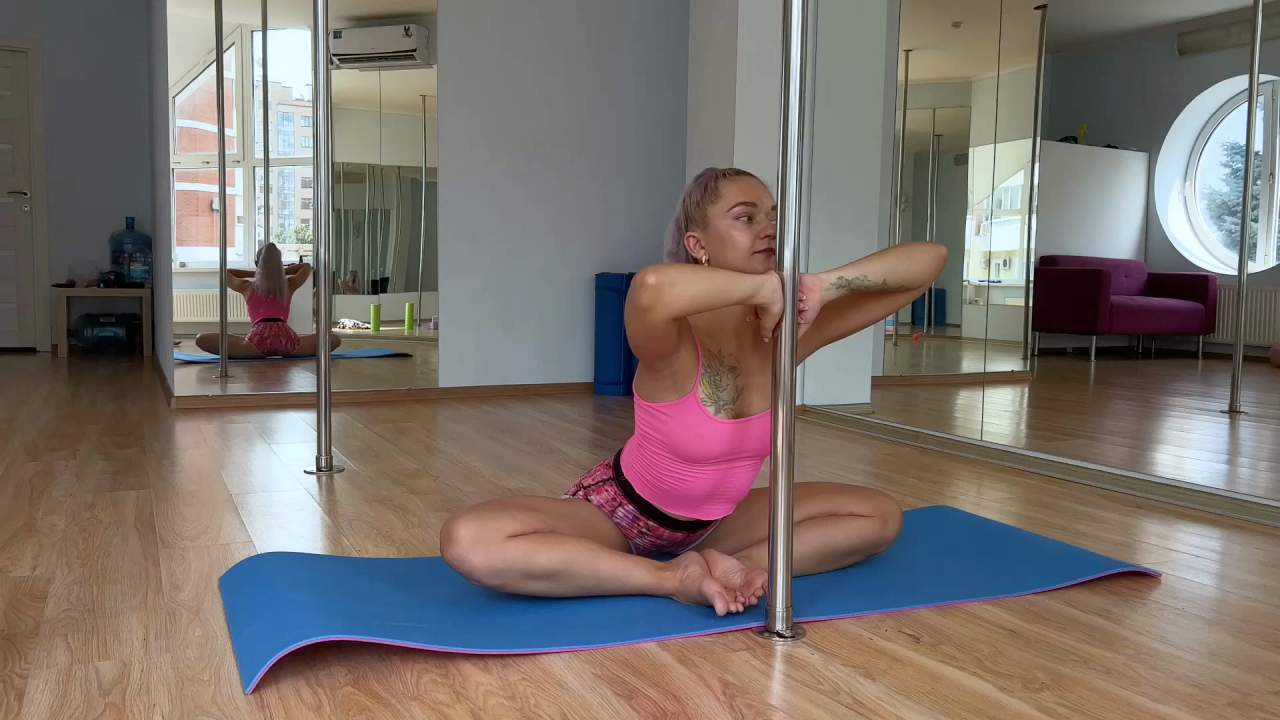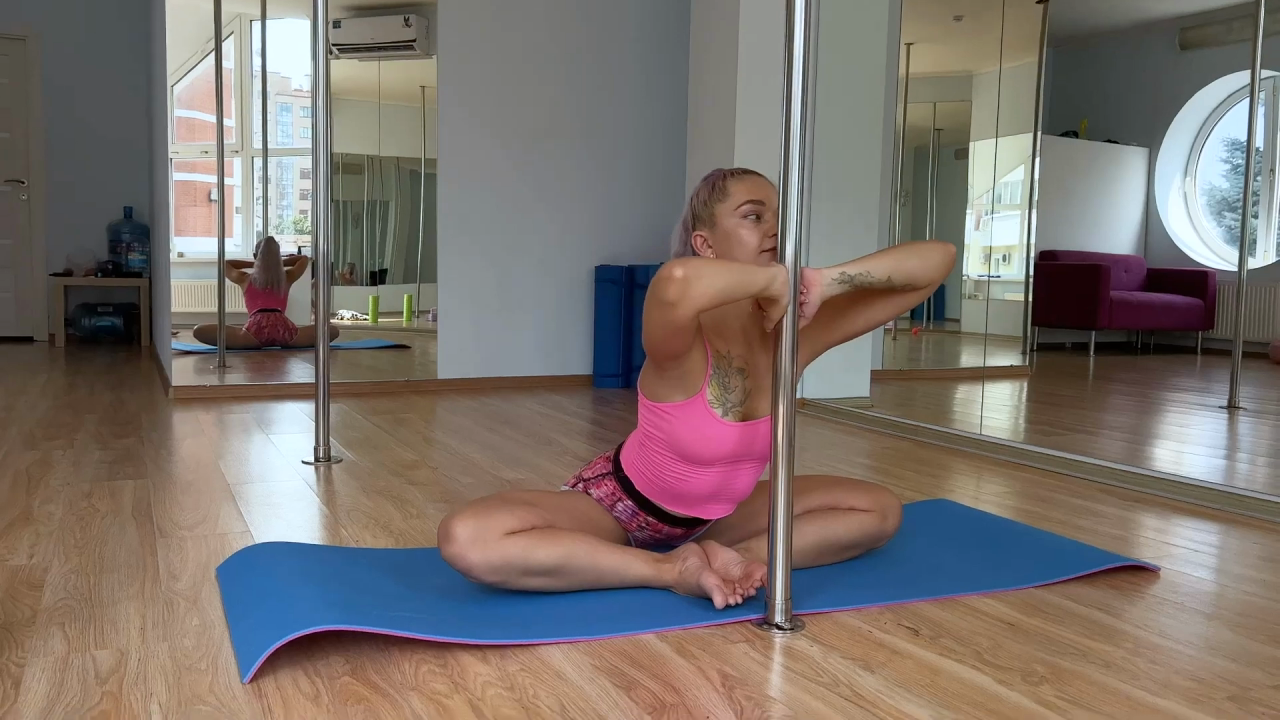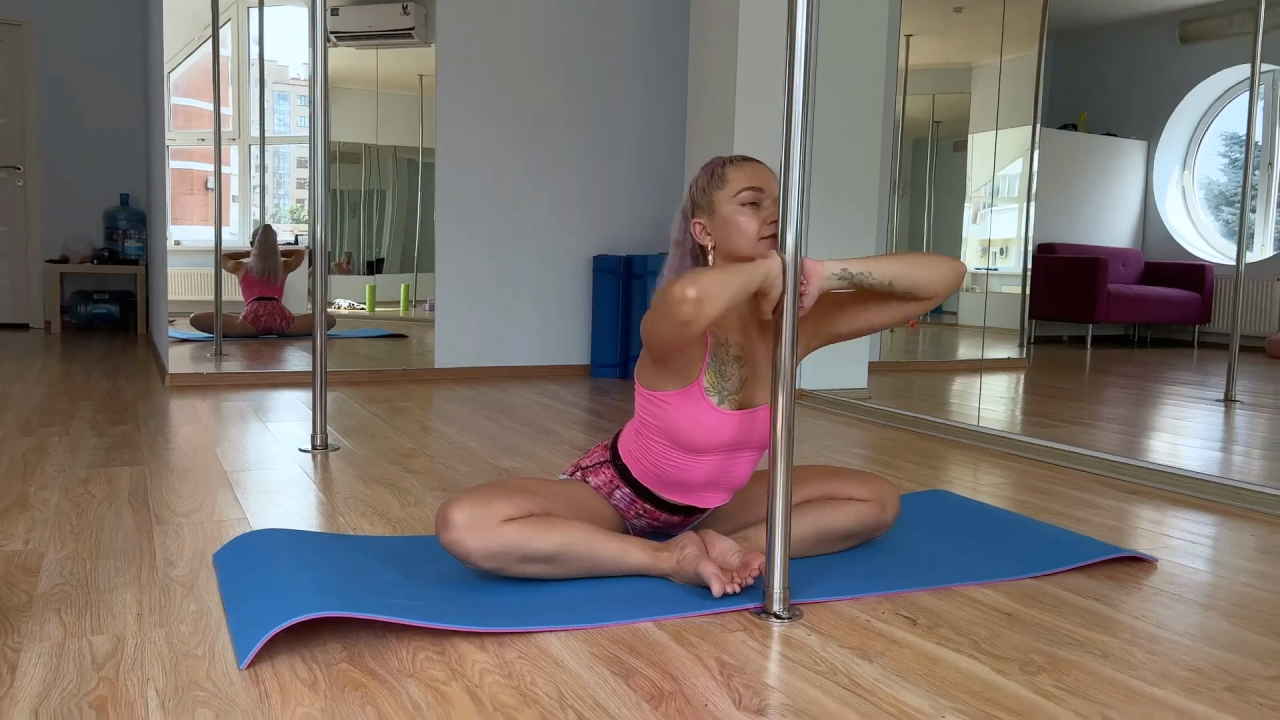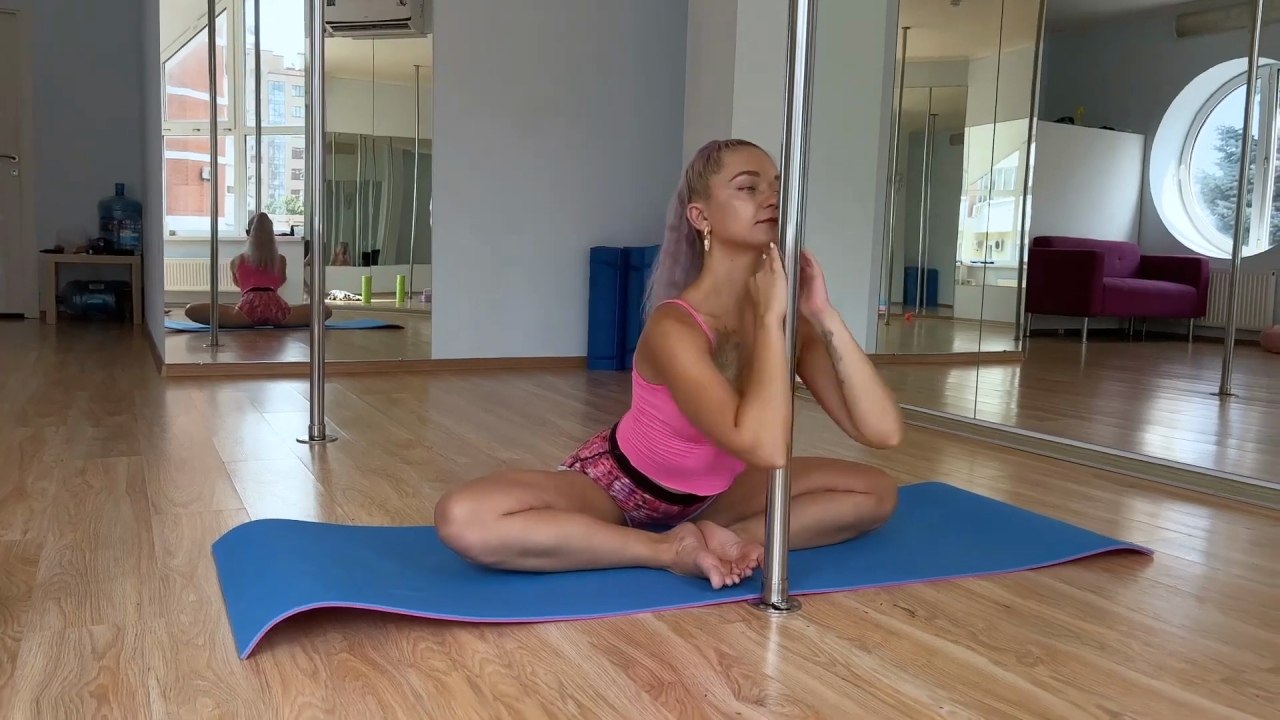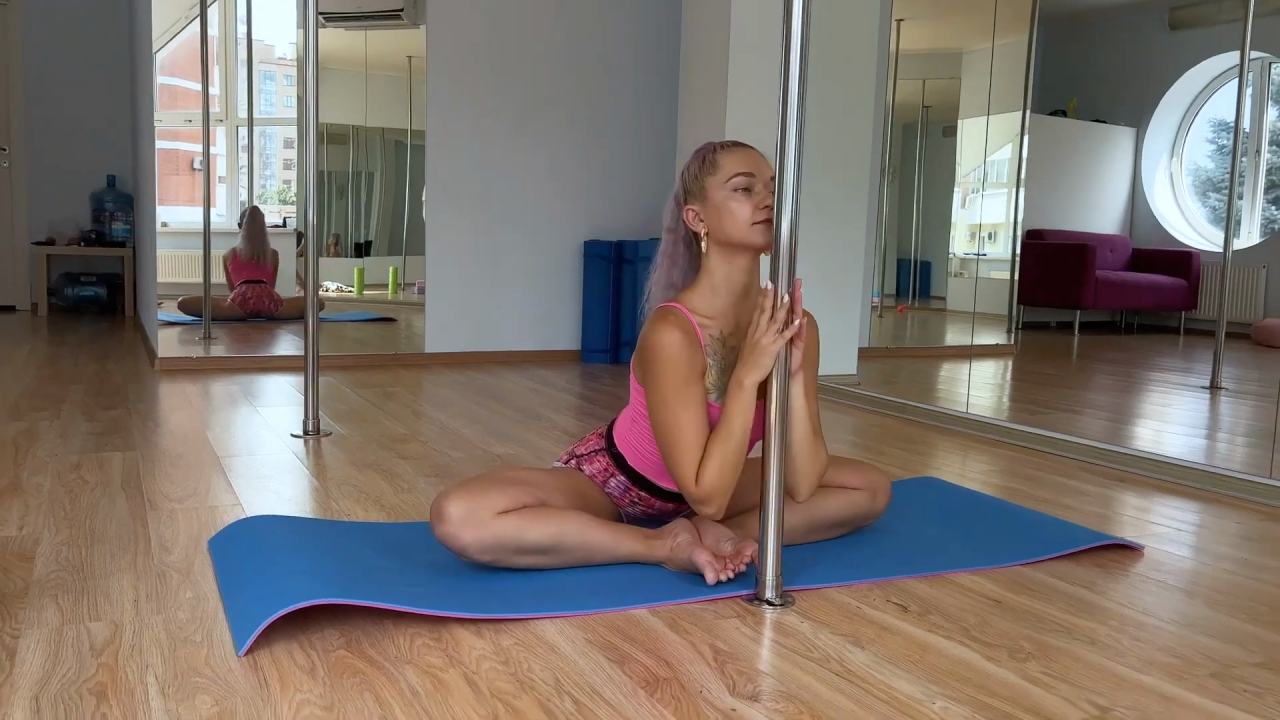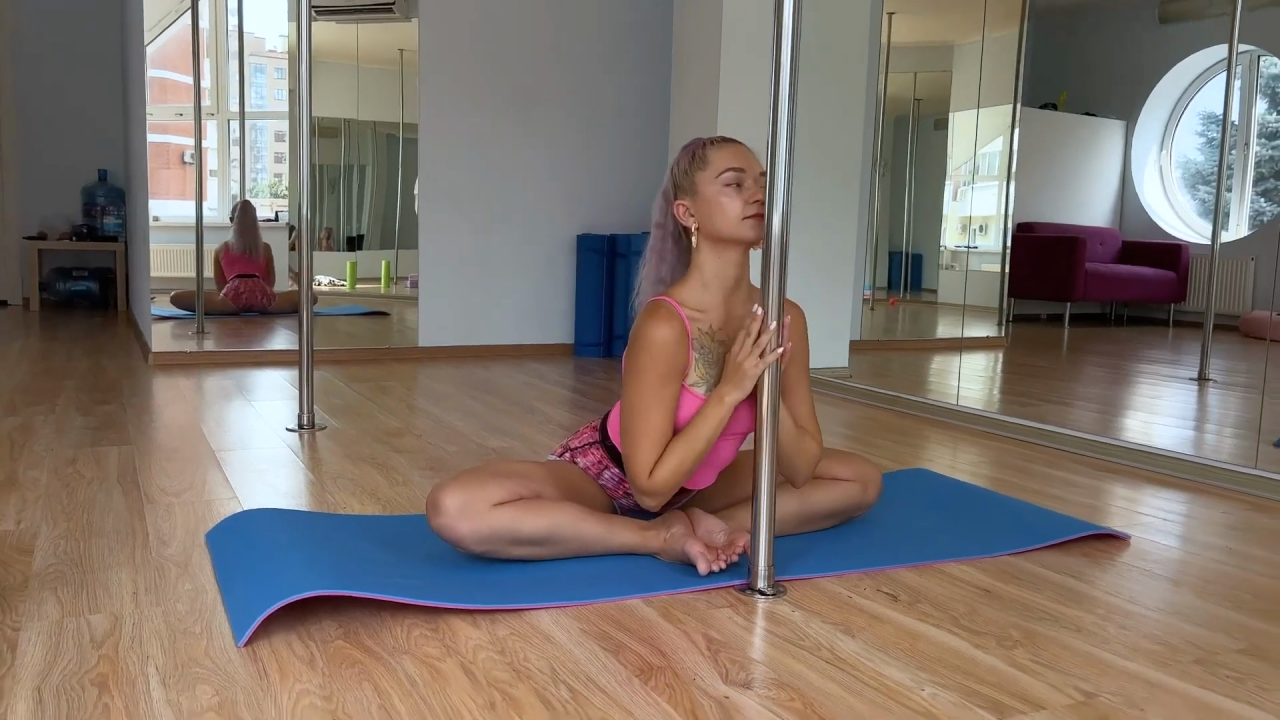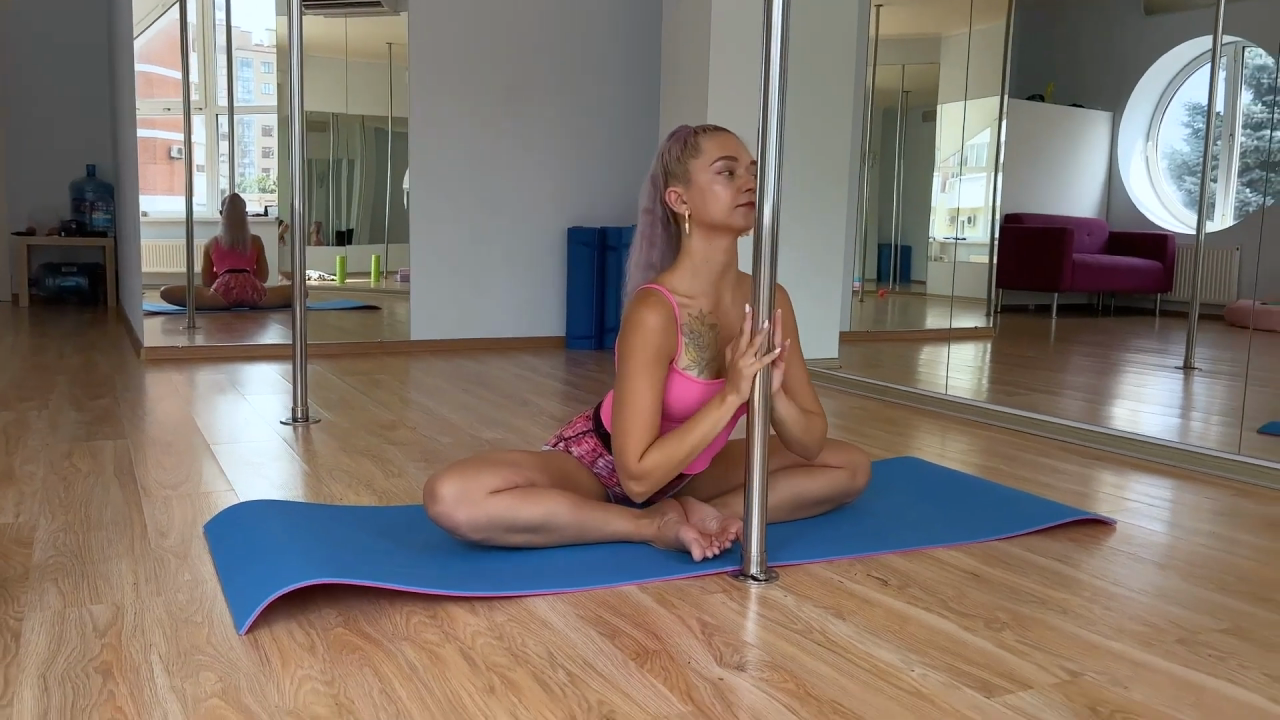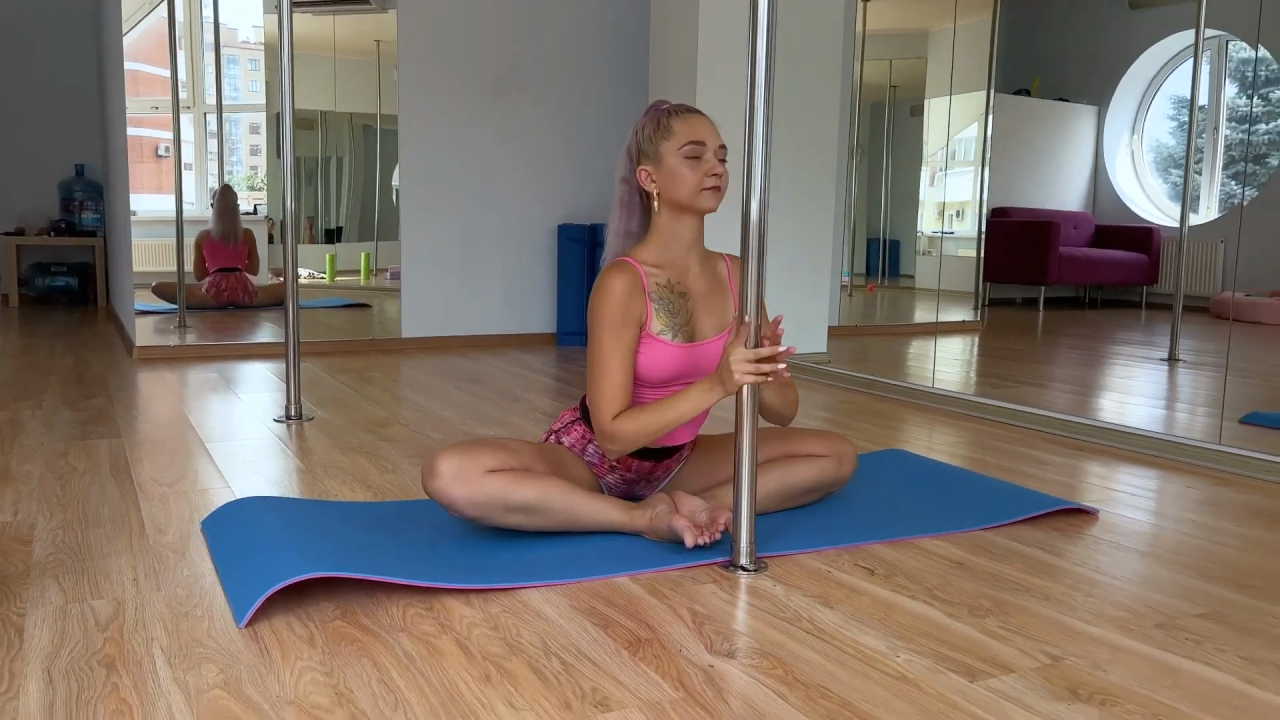
dt=0.3s
person 1, frame 1
left shoulder: (791, 332)
right shoulder: (673, 343)
left elbow: (930, 260)
right elbow: (652, 286)
left wrist: (826, 282)
right wrist: (764, 285)
left hip: (712, 522)
right hip: (619, 514)
left knee: (880, 516)
right knee: (468, 541)
left ankle: (720, 567)
right ankle: (675, 579)
person 1, frame 2
left shoulder: (798, 332)
right shoulder: (682, 342)
left elbow: (940, 259)
right elbow: (676, 279)
left wrist: (826, 279)
right wrist: (773, 276)
left hip: (712, 517)
right hip: (615, 508)
left knee: (880, 509)
right knee: (466, 539)
left ankle: (726, 560)
right ankle: (672, 569)
person 1, frame 3
left shoulder: (798, 324)
right shoulder: (673, 328)
left elbow: (946, 276)
right elbow: (686, 296)
left wrist: (829, 273)
right wrist: (765, 269)
left hip: (707, 508)
right hip: (614, 497)
left knee: (877, 499)
right knee: (465, 525)
left ankle: (715, 548)
right ankle: (669, 558)
person 1, frame 4
left shoulder: (792, 321)
right shoulder: (672, 330)
left elbow: (884, 432)
right elbow: (765, 448)
left wrist: (825, 317)
right wrist: (773, 317)
left hip: (706, 497)
right hip: (613, 490)
left knee: (877, 493)
right knee: (462, 520)
left ankle: (718, 537)
right ankle: (668, 548)
person 1, frame 5
left shoulder: (794, 327)
right shoulder: (672, 333)
left elbow: (801, 486)
right elbow: (709, 498)
left wrist: (790, 376)
right wrist: (749, 375)
left hip: (698, 490)
right hip: (610, 485)
left knee: (870, 488)
right knee: (458, 517)
left ankle: (712, 538)
right ankle: (667, 547)
person 1, frame 6
left shoulder: (785, 321)
right shoulder: (663, 326)
left elbow: (801, 471)
right elbow: (650, 487)
right wrist: (730, 390)
left hip: (692, 486)
right hip: (602, 477)
left knee: (862, 479)
right knee: (454, 509)
left ankle: (711, 526)
right ankle: (660, 538)
person 1, frame 7
left shoulder: (770, 302)
right shoulder: (653, 312)
left elbow: (812, 442)
right elbow: (638, 476)
left wrist: (771, 392)
right wrist: (731, 396)
left hip: (685, 474)
right hip: (597, 468)
left knee: (851, 466)
right knee: (450, 499)
right ankle: (654, 526)
person 1, frame 8
left shoulder: (736, 276)
right shoulder: (623, 282)
left elbow: (784, 411)
right elbow: (613, 435)
left wrist: (757, 377)
right wrist: (717, 384)
left hip: (673, 462)
right hip: (588, 458)
left knee: (837, 456)
right knee: (448, 476)
right ankle: (645, 517)
